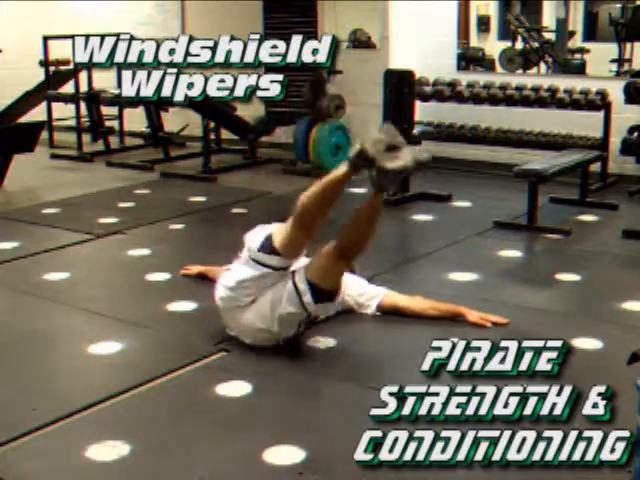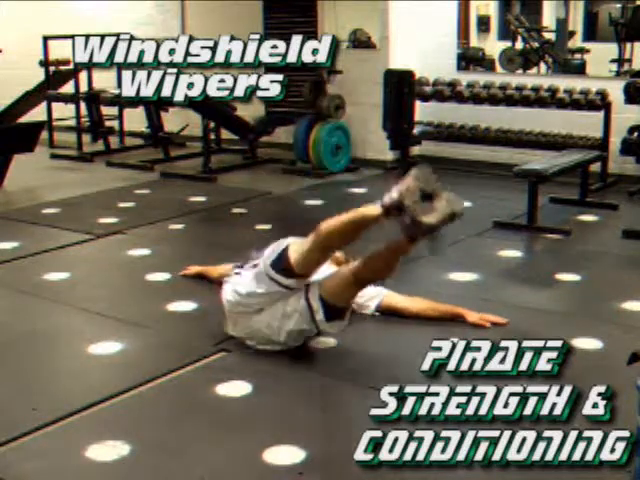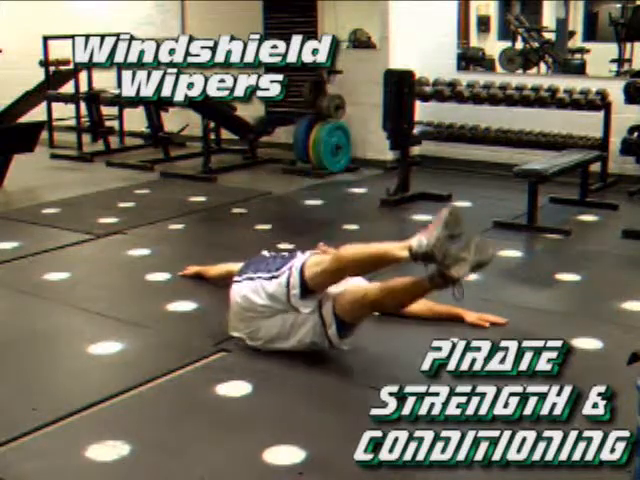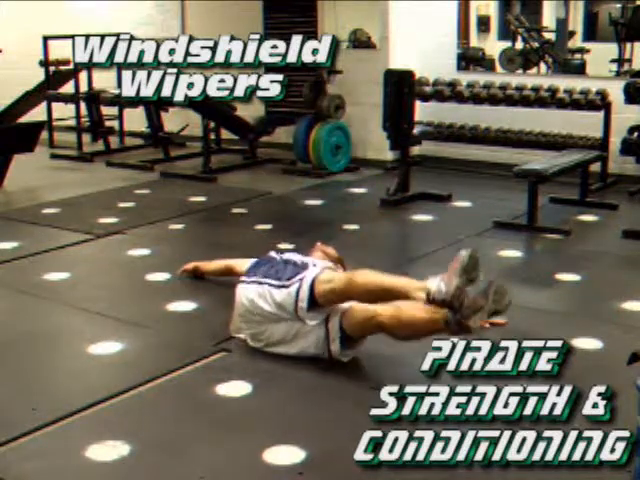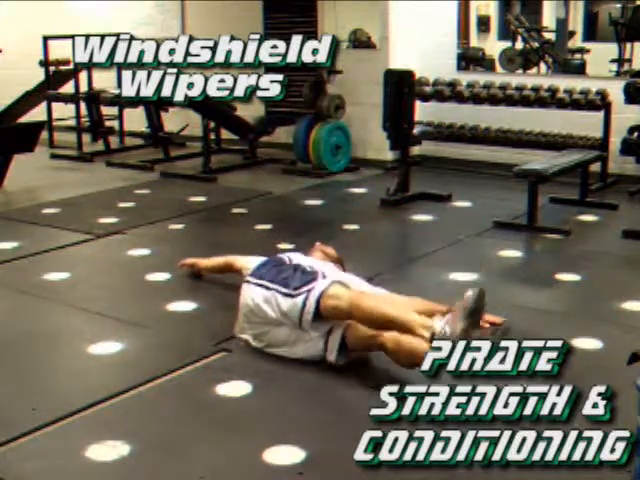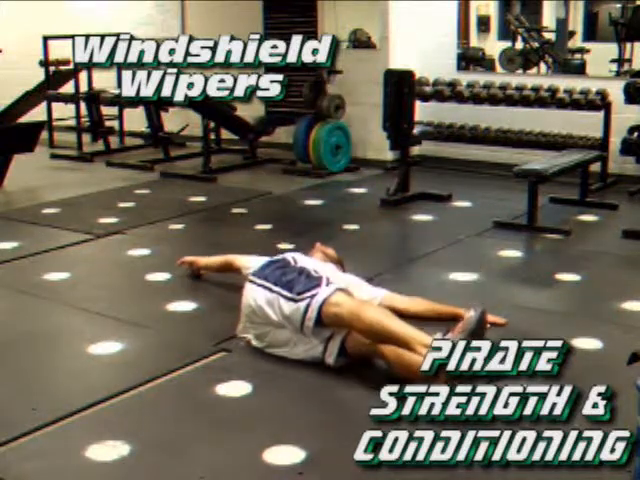
dt=0.2s
person 1, frame 1
left shoulder: (347, 282)
right shoulder: (296, 261)
left elbow: (406, 302)
right elbow: (241, 264)
left wrist: (462, 312)
right wrist: (207, 270)
left hip: (268, 322)
right hip: (238, 295)
left knee: (343, 248)
right knee: (304, 220)
left ankle: (382, 181)
right ankle: (357, 165)
person 1, frame 2
left shoulder: (344, 281)
right shoulder: (294, 255)
left elbow: (405, 303)
right elbow: (229, 269)
left wrist: (462, 313)
right wrist: (205, 270)
left hip: (275, 328)
right hip: (246, 295)
left knee: (362, 271)
right knee: (322, 237)
left ankle: (413, 229)
right ankle: (390, 206)
person 1, frame 3
left shoulder: (347, 284)
left elbow: (406, 302)
right elbow: (231, 267)
left wrist: (461, 313)
right wrist: (203, 270)
left knee: (376, 294)
right knee: (338, 261)
left ankle: (442, 275)
right ankle: (416, 247)
person 1, frame 4
left shoulder: (347, 278)
right shoulder: (278, 263)
right elbow: (234, 265)
left hip: (302, 331)
left knee: (383, 317)
right knee: (346, 283)
left ankle: (455, 314)
right ankle: (432, 290)
person 1, frame 5
left shoulder: (350, 281)
right shoulder: (281, 263)
left elbow: (403, 303)
right elbow: (233, 262)
left wrist: (448, 310)
left hip: (291, 333)
left knee: (382, 334)
right knee: (348, 301)
right ankle: (437, 331)
person 1, frame 6
left shoulder: (350, 282)
right shoulder: (284, 264)
left elbow: (405, 304)
right elbow: (233, 261)
left wrist: (460, 313)
left hip: (308, 336)
left knee: (382, 345)
right knee: (347, 307)
